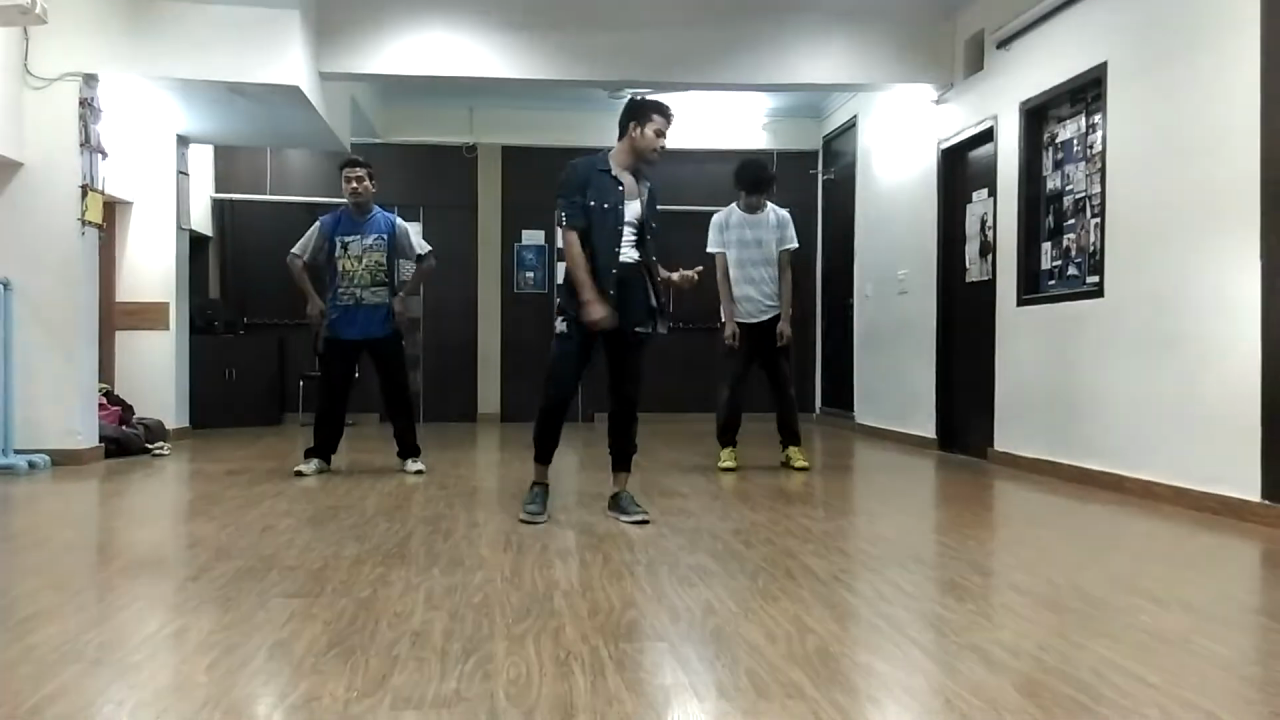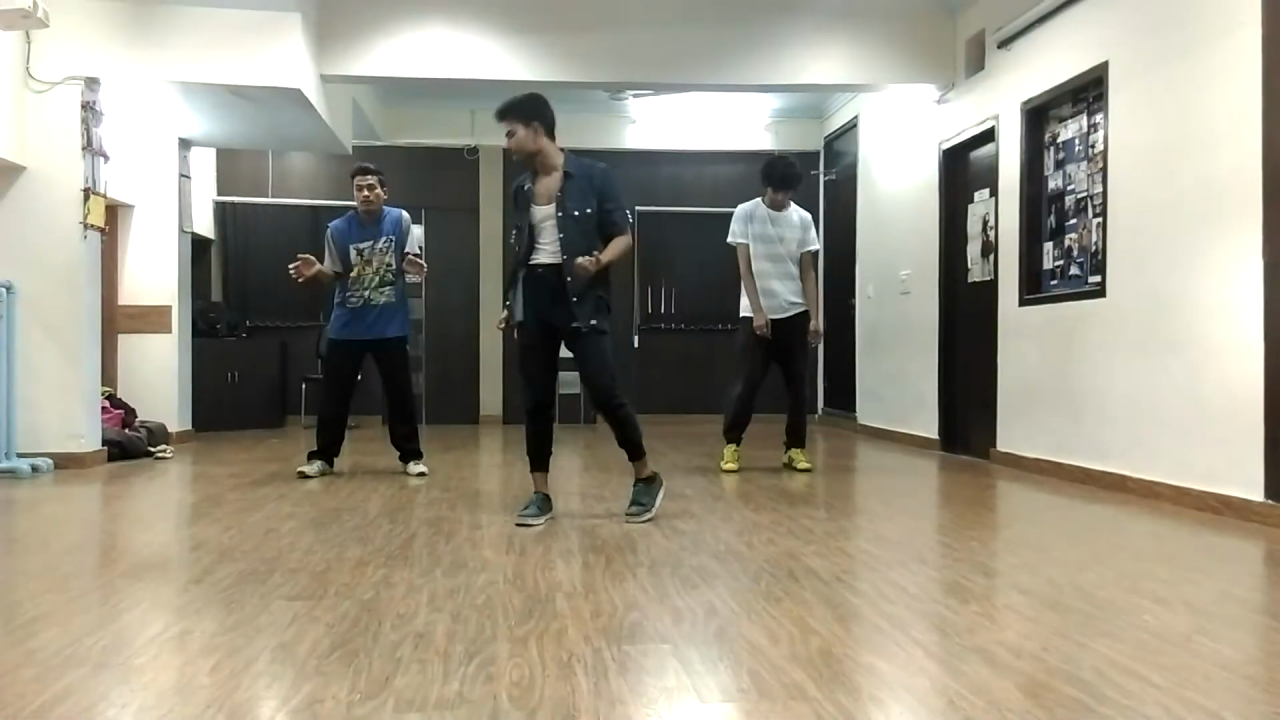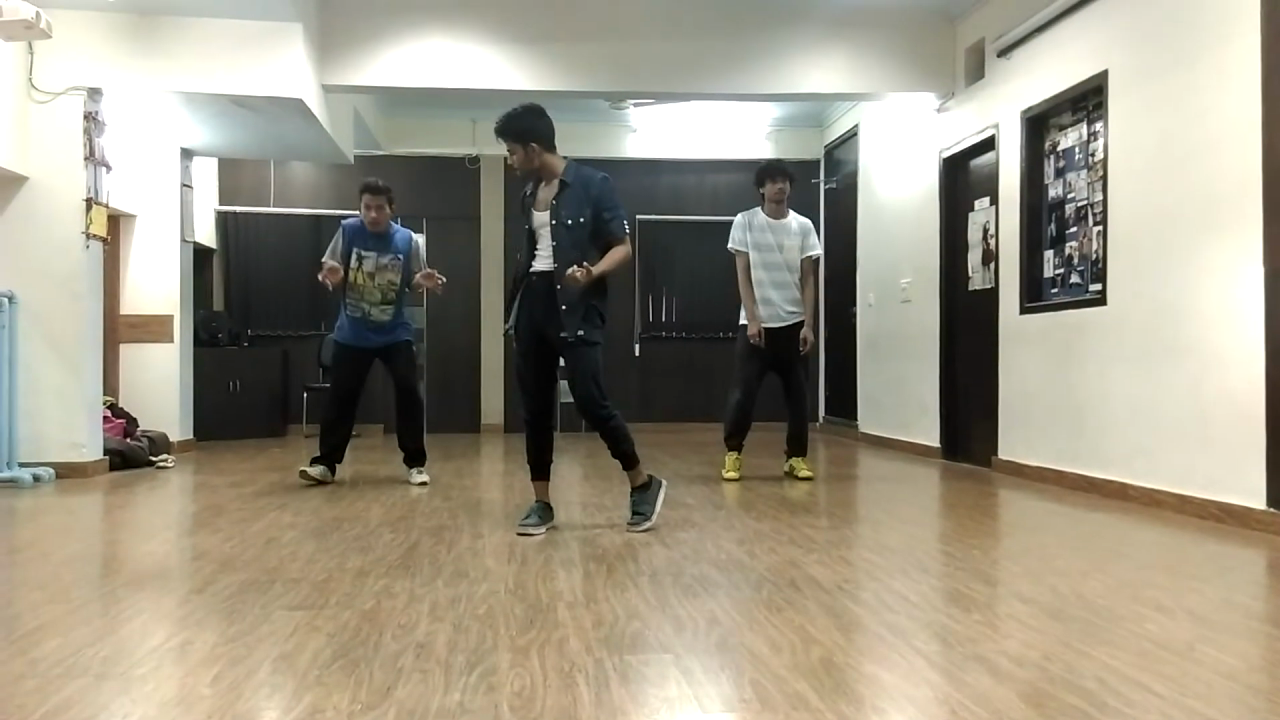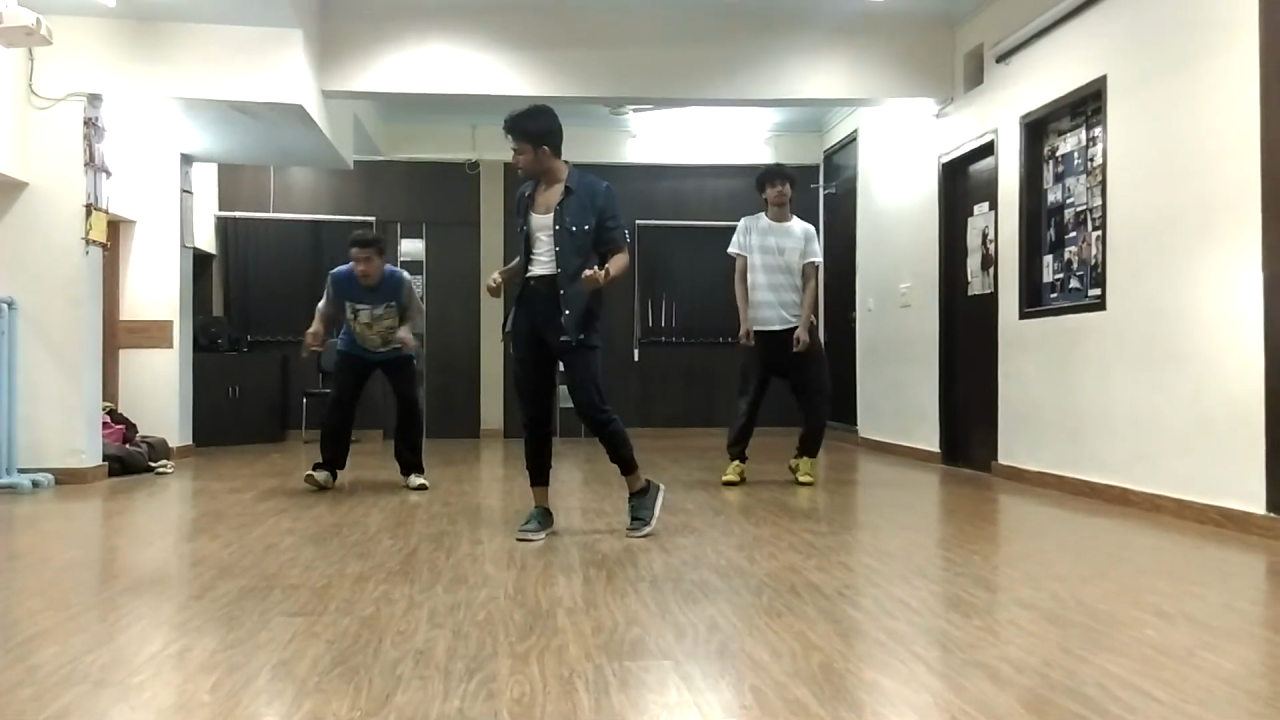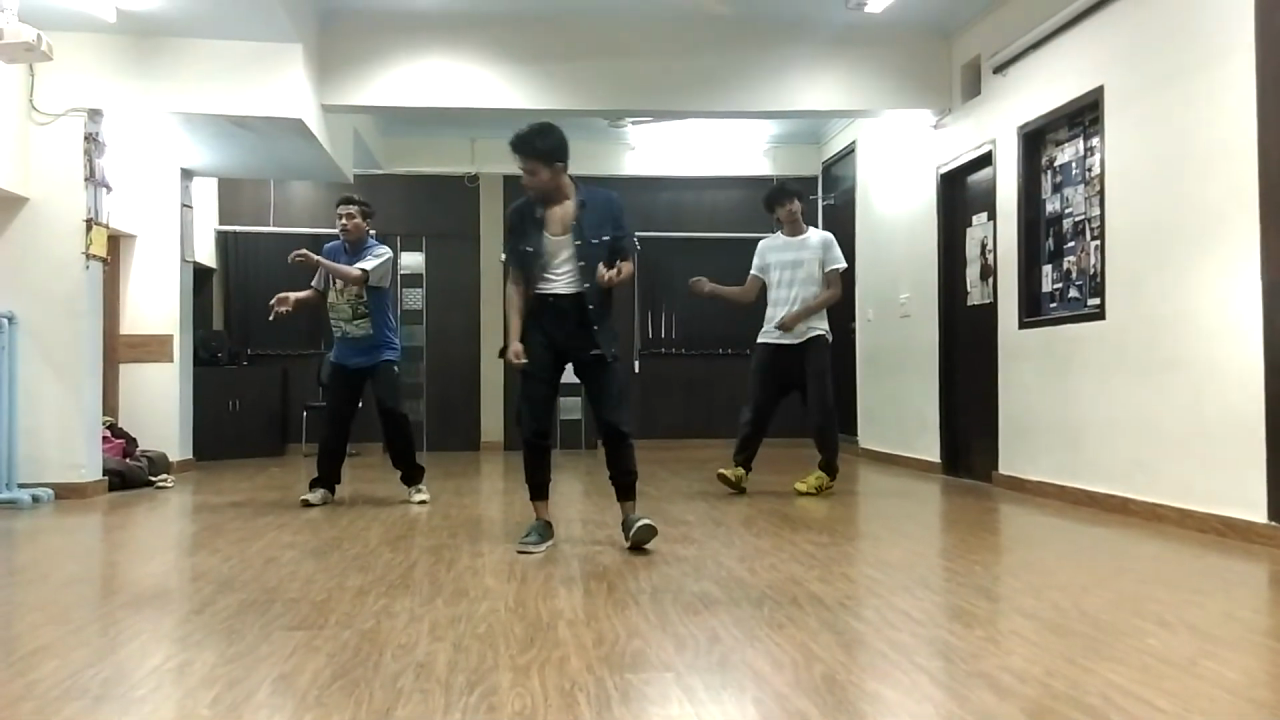
dt=0.7s
person 1, frame 1
left shoulder: (646, 190)
right shoulder: (583, 172)
right elbow: (571, 239)
left wrist: (670, 277)
right wrist: (588, 299)
left hip: (633, 300)
right hip: (587, 299)
left knee: (626, 398)
right knee: (558, 391)
left ankle: (620, 493)
right ankle: (539, 486)
person 1, frame 2
left shoulder: (594, 176)
right shoulder: (522, 189)
left elbow: (623, 235)
left wrist: (597, 262)
right wrist: (510, 303)
left hip: (581, 295)
right hip: (534, 296)
left knee: (604, 390)
right knee: (536, 400)
left ankle: (646, 477)
right ankle: (540, 494)
person 1, frame 3
left shoulder: (593, 185)
right shoulder: (529, 194)
left elbow: (622, 247)
left wrist: (592, 273)
right wrist: (517, 298)
left hip: (575, 306)
right hip: (533, 304)
left knee: (590, 401)
right knee: (535, 407)
left ankle: (644, 484)
right ankle: (541, 504)
person 1, frame 4
left shoulder: (595, 192)
right shoulder: (525, 196)
left elbow: (621, 253)
left wrist: (604, 274)
right wrist: (505, 274)
left hip: (573, 309)
right hip: (529, 309)
left knee: (590, 405)
right knee: (534, 413)
left ankle: (641, 489)
right ankle: (541, 509)
person 1, frame 5
left shoulder: (605, 205)
right shoulder: (519, 214)
left elbow: (629, 261)
right elbow: (516, 279)
left wrist: (615, 276)
right wrist: (513, 336)
left hip: (590, 321)
right hip: (541, 324)
left knee: (613, 422)
right knee: (534, 426)
left ankle: (629, 516)
right ankle: (541, 521)
person 2, frame 1
left shoulder: (781, 218)
right shoulder: (722, 221)
left elbow: (785, 271)
right elbow: (722, 274)
left wrist: (785, 318)
right wrist: (729, 320)
left hip: (773, 317)
right hip: (739, 317)
left knee: (783, 384)
right knee: (732, 386)
left ankle: (791, 447)
right ankle: (727, 447)
person 2, frame 2
left shoulder: (803, 219)
right shoulder: (745, 213)
left elbow: (808, 271)
right elbow: (744, 267)
left wrist: (814, 317)
right wrist: (758, 311)
left hip: (794, 315)
right hip: (755, 314)
left knee: (798, 385)
right knee: (746, 383)
left ankle: (795, 449)
right ankle: (731, 446)
person 2, frame 3
left shoulder: (803, 226)
right shoulder: (744, 222)
left elbow: (808, 278)
right elbow: (743, 274)
left wrist: (808, 324)
right wrist: (752, 319)
left hip: (792, 324)
right hip: (757, 323)
left knee: (798, 393)
right knee: (743, 391)
left ankle: (796, 457)
right ankle: (732, 455)
person 2, frame 4
left shoulder: (806, 231)
right shoulder: (748, 226)
left elbow: (810, 282)
right elbow: (740, 277)
left wrist: (804, 325)
right wrist: (744, 320)
left hip: (796, 326)
right hip: (760, 327)
left knee: (817, 391)
right knee: (750, 396)
left ankle: (803, 458)
right ankle: (737, 460)
person 2, frame 5
left shoulder: (824, 240)
right shoulder: (766, 247)
left elbow: (835, 290)
right elbow: (748, 293)
left wrist: (799, 315)
right wrist: (712, 288)
left hip: (812, 337)
right hip: (772, 339)
left knee: (821, 406)
right knee: (756, 406)
left ankle: (827, 471)
right ankle: (740, 468)
person 3, frame 1
left shoulder: (392, 224)
right shoulder: (328, 225)
left elbow: (426, 260)
right elbow: (295, 259)
left wrist: (403, 296)
right wrist: (312, 299)
left hip: (384, 325)
right hip: (340, 325)
left knee: (397, 392)
right knee: (331, 393)
left ankle: (410, 454)
right ankle: (319, 455)
person 3, frame 2
left shoulder: (400, 220)
right shoulder: (338, 229)
left elbow: (409, 261)
right elbow: (335, 273)
left wrist: (413, 265)
right wrist: (315, 270)
left hip: (391, 325)
right hip: (346, 326)
left knee: (400, 392)
right knee: (334, 393)
left ankle: (411, 456)
right ankle: (323, 457)
person 3, frame 3
left shoulder: (408, 241)
right shoulder: (348, 230)
left elbow: (413, 280)
right elbow: (332, 267)
left wrist: (425, 280)
right wrist: (333, 273)
left hip: (395, 332)
right hip: (352, 333)
left knee: (408, 390)
right knee: (341, 394)
left ankle: (416, 463)
right ankle: (326, 463)
person 3, frame 4
left shoulder: (400, 280)
right shoulder: (339, 278)
left elbow: (414, 313)
right elbow: (326, 308)
left wrist: (406, 330)
right wrist: (317, 326)
left hip: (395, 350)
right hip: (354, 349)
left knee: (409, 401)
right knee: (340, 402)
left ankle: (412, 469)
right ankle: (327, 468)
person 3, frame 5
left shoulder: (381, 254)
right shoulder: (331, 250)
left elbow: (356, 276)
right elbow: (319, 291)
left wrist: (317, 261)
right wrist: (293, 297)
left hip: (380, 352)
right hip: (343, 354)
left knee: (392, 412)
right knee: (335, 418)
left ankle: (414, 481)
right ankle: (324, 485)
